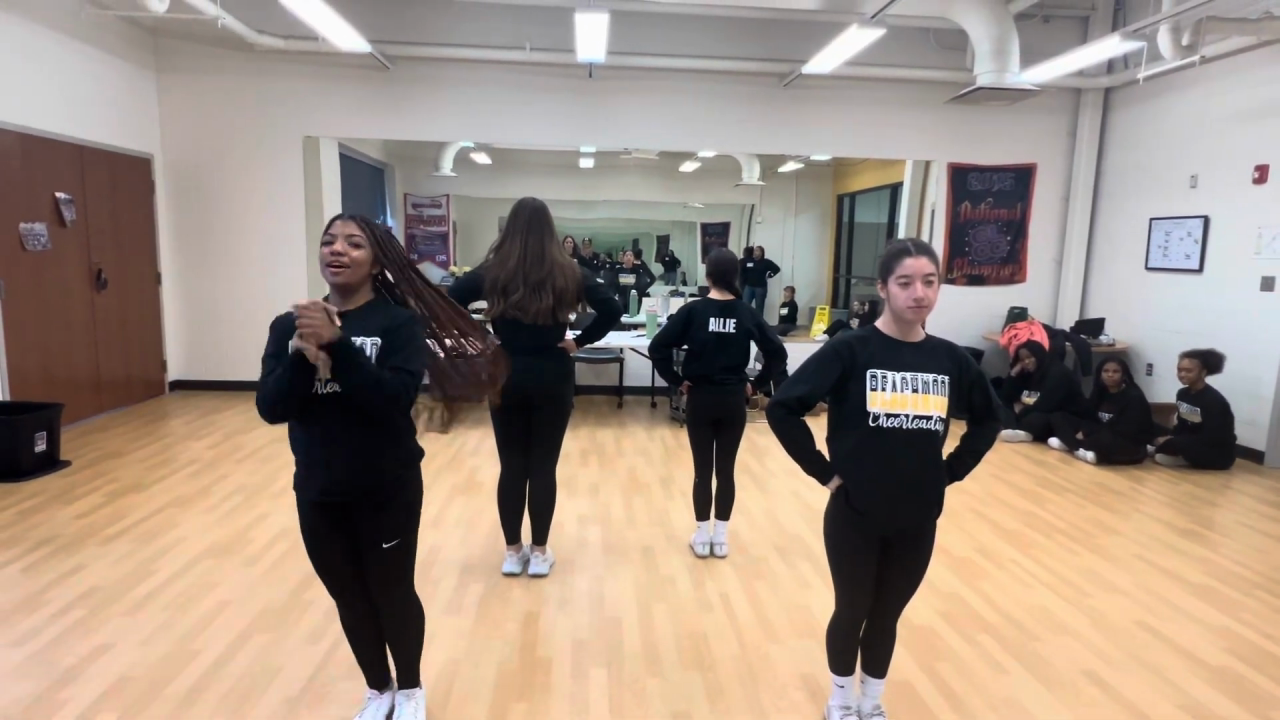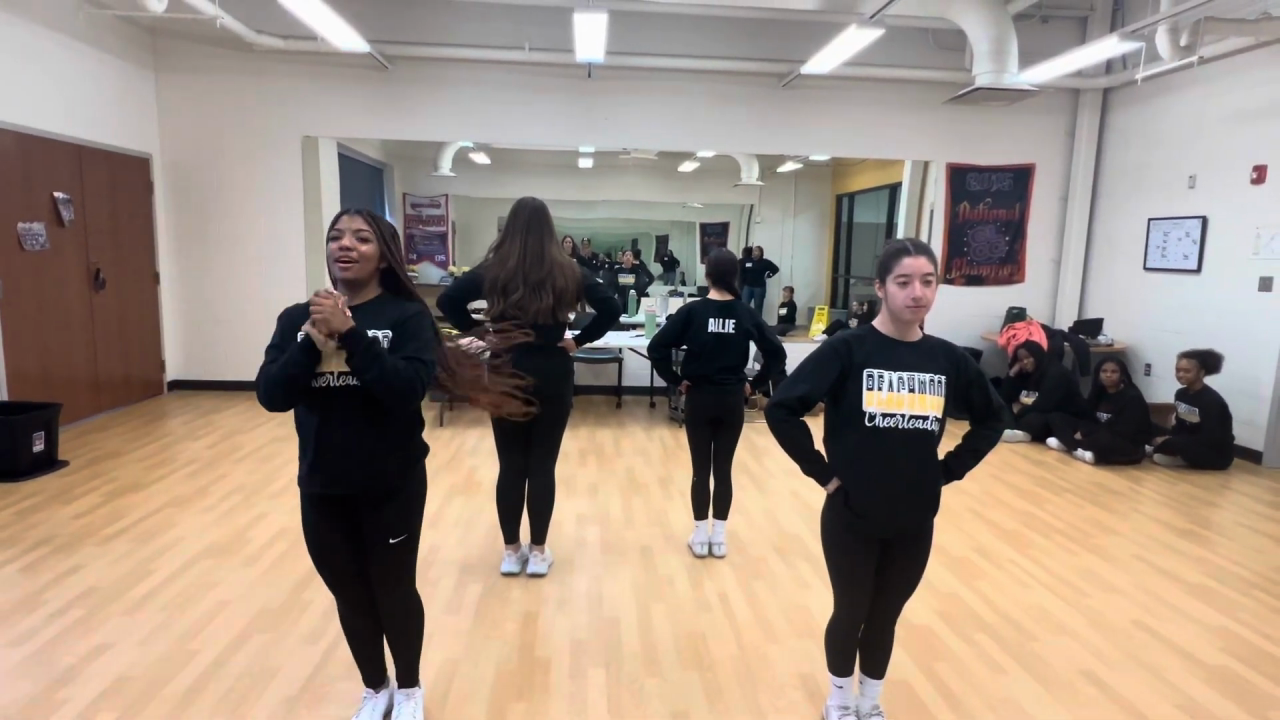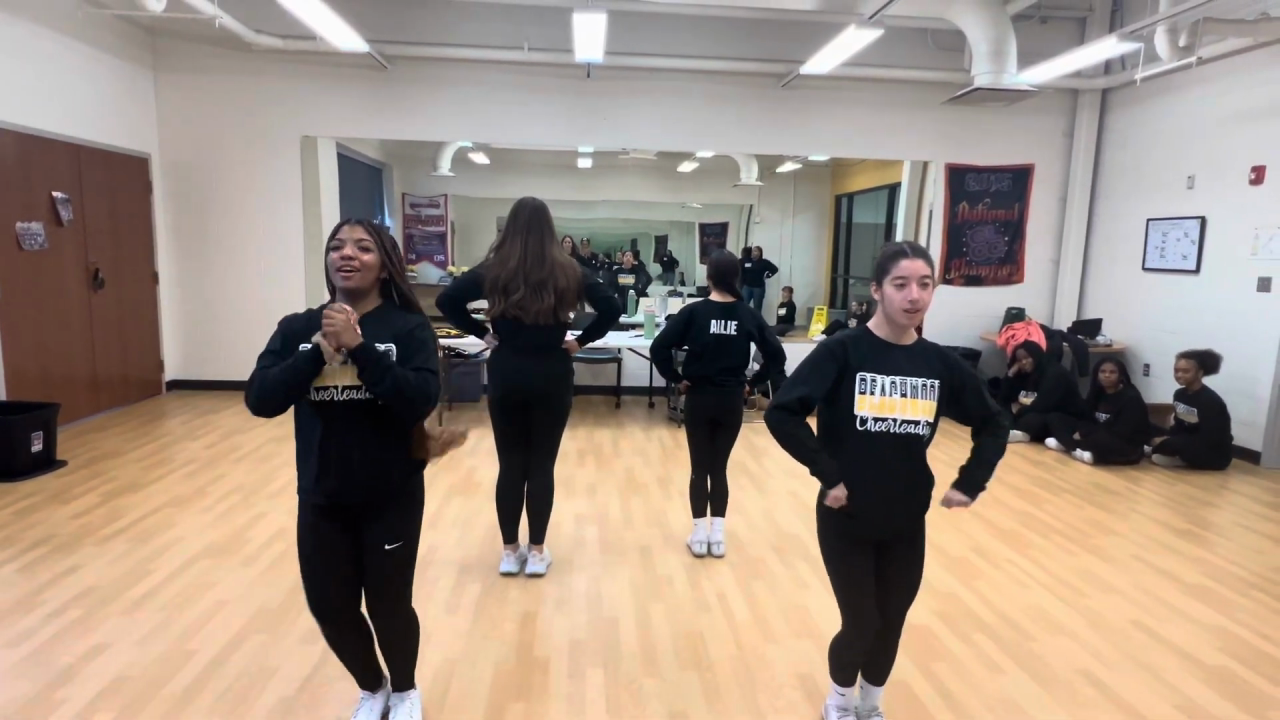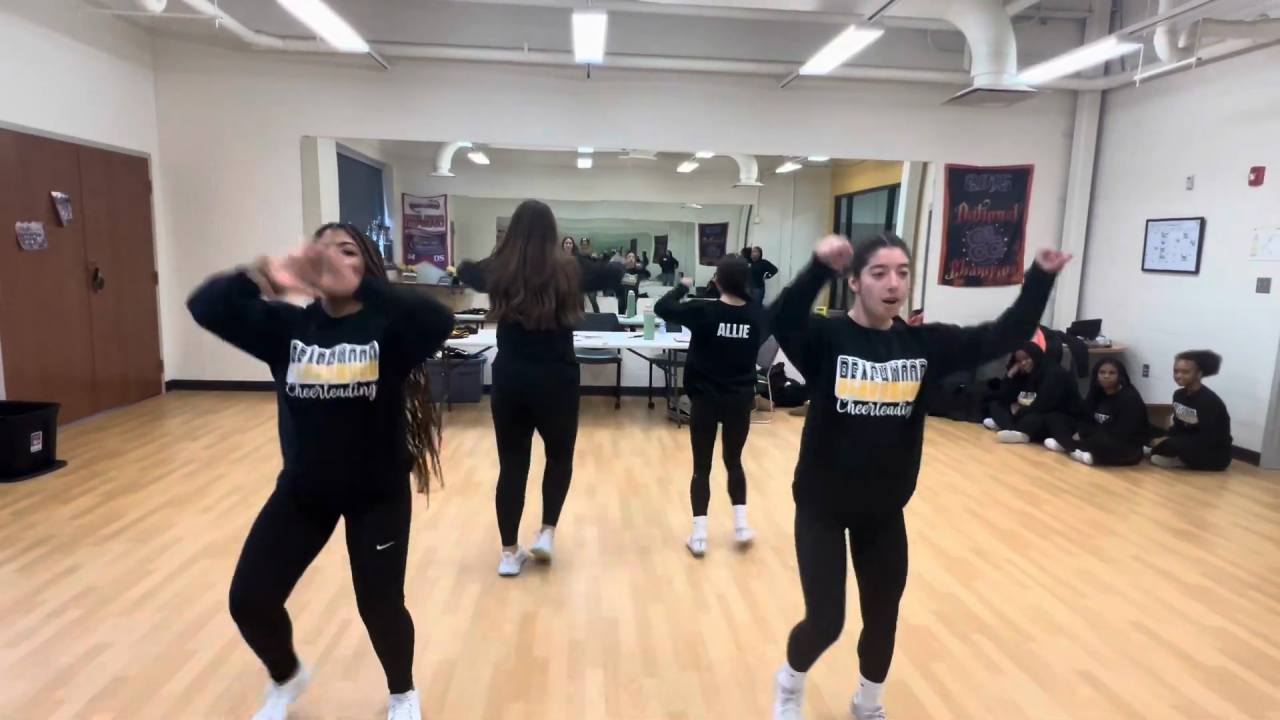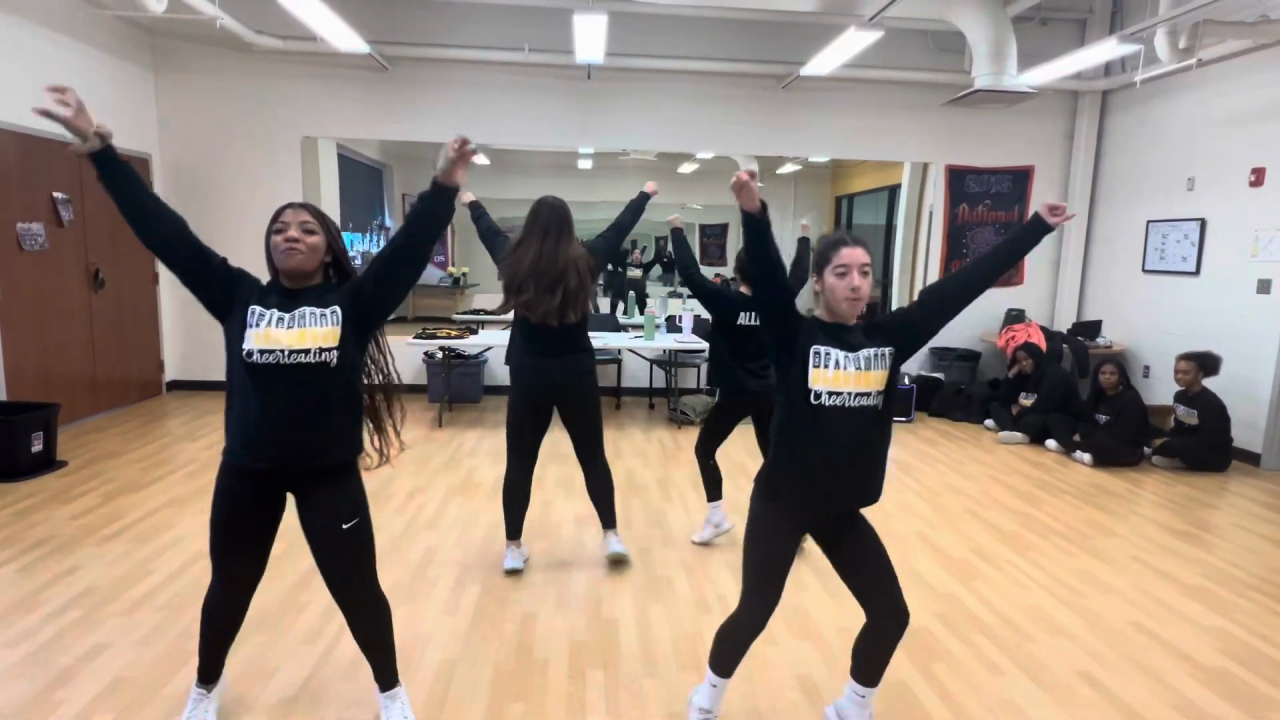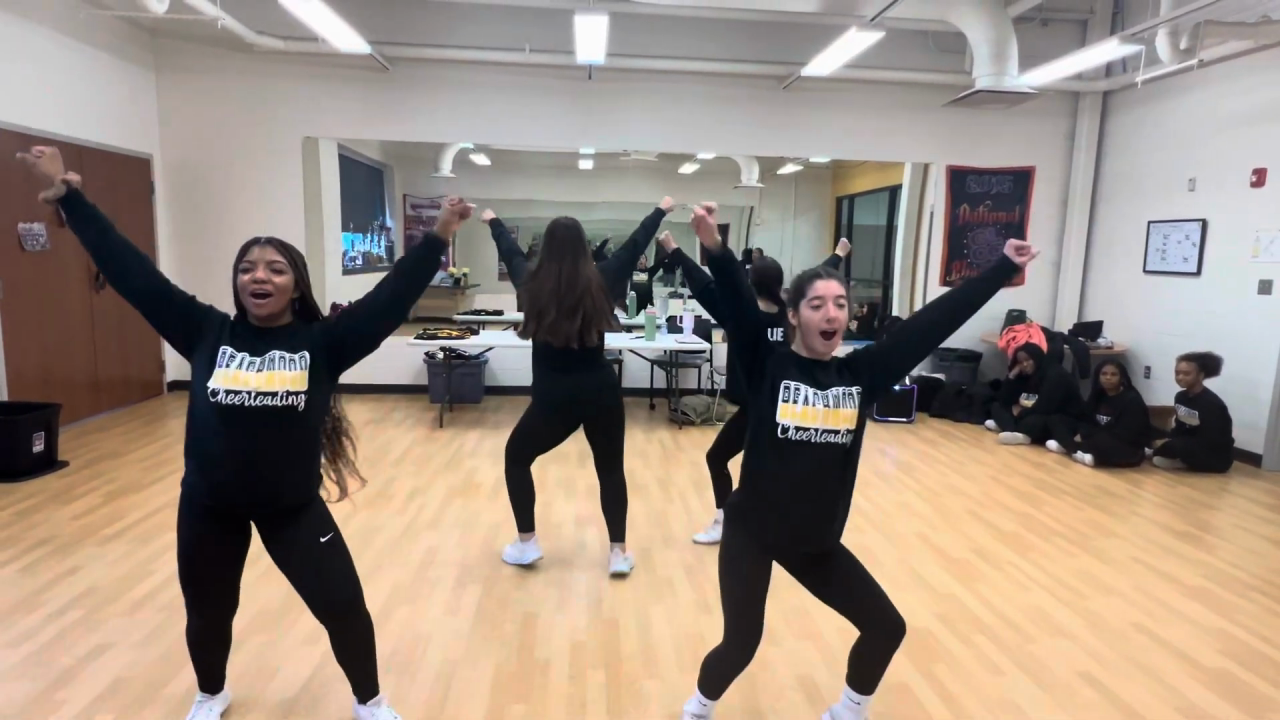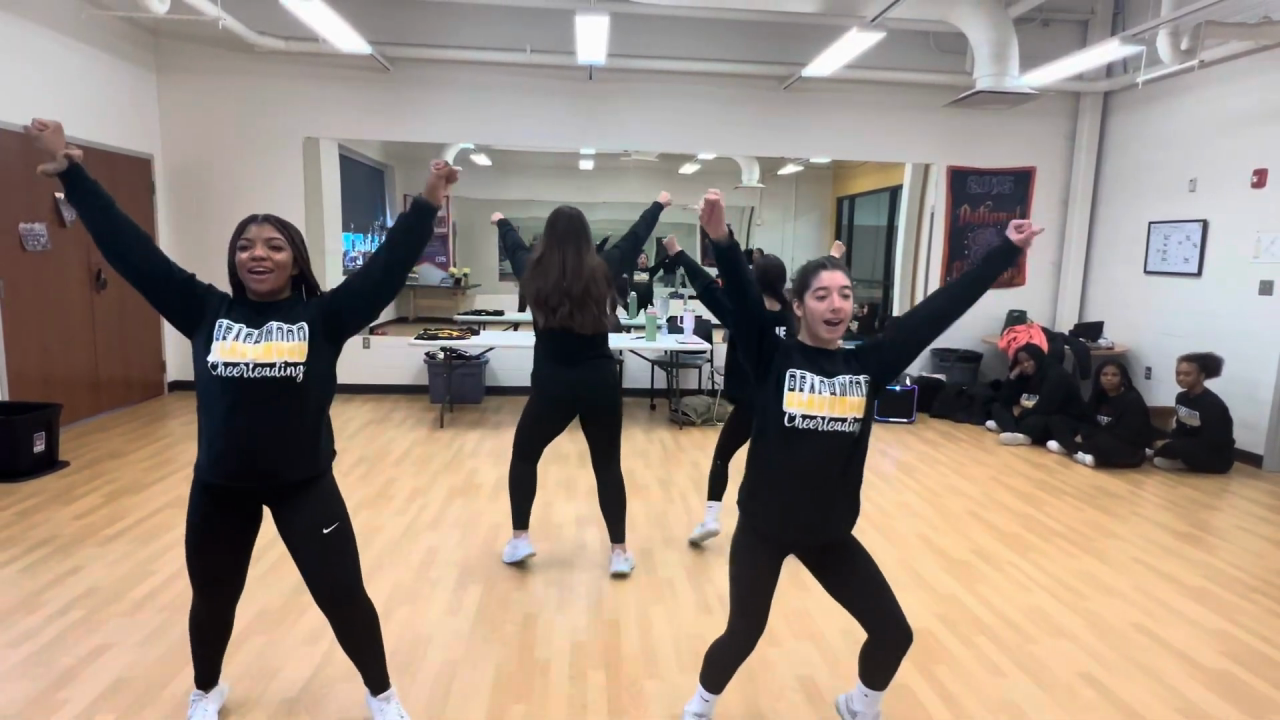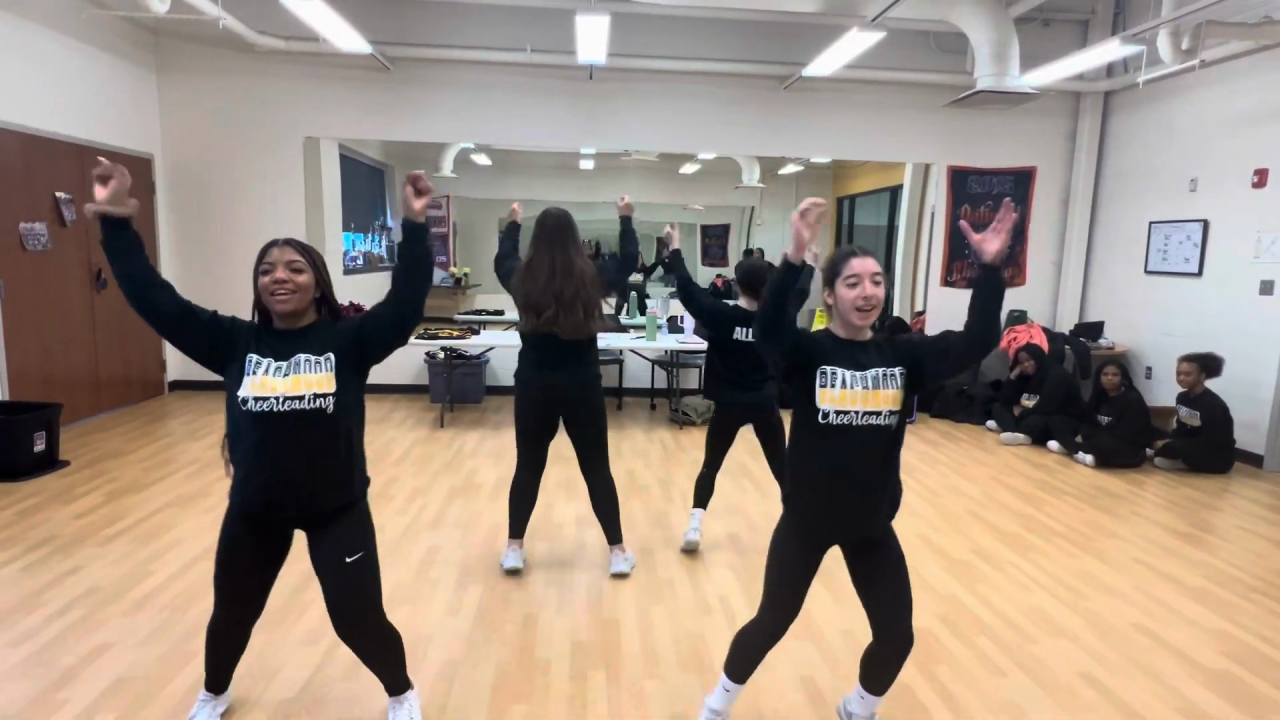
dt=0.2s
person 1, frame 1
left shoulder: (399, 320)
right shoulder: (290, 327)
left elbow: (393, 395)
right elbow: (272, 407)
left wrist: (332, 347)
right wrist: (302, 355)
left hip: (390, 486)
right hip: (318, 489)
left knee: (389, 592)
right knee: (349, 598)
person 1, frame 2
left shoulder: (406, 315)
right shoulder: (297, 318)
left elbow: (408, 387)
right elbow: (270, 394)
left wrist: (348, 335)
right wrist: (312, 340)
left hip: (392, 483)
right hip: (322, 487)
left knee: (393, 590)
right knee: (349, 594)
person 1, frame 3
left shoulder: (407, 328)
right shoulder: (297, 328)
left elbow: (421, 399)
right elbow: (260, 399)
left wrist: (359, 348)
right wrist: (318, 352)
left hip: (393, 494)
right hip: (322, 496)
left knee: (388, 603)
right knee: (331, 608)
person 1, frame 4
left shoulder: (394, 327)
right shoulder: (283, 323)
left elbow: (437, 321)
right elbow: (205, 307)
left wrist: (362, 290)
right wrist: (258, 277)
left hip: (378, 493)
right hip: (302, 492)
left knee: (380, 607)
right knee: (249, 599)
right ankle: (286, 679)
person 1, frame 5
left shoulder: (352, 305)
right shoulder: (239, 296)
left elbow: (409, 249)
right elbow: (162, 232)
left wrist: (444, 188)
right wrist: (99, 148)
left hip: (328, 473)
right hip: (248, 470)
left knee: (357, 588)
right knee: (231, 588)
person 1, frame 6
left shoulder: (322, 344)
right shoulder: (207, 333)
left elbow: (392, 296)
right elbow: (131, 271)
left wrist: (436, 239)
right wrist: (68, 195)
left hip: (293, 507)
right hip: (210, 506)
left knee: (343, 607)
right knee: (208, 615)
person 1, frame 7
left shoulder: (323, 318)
right shoulder: (206, 312)
left elbow: (385, 269)
right elbow: (132, 251)
left wrist: (425, 206)
right wrist: (72, 174)
left hip: (304, 485)
right hip: (221, 487)
left knee: (343, 596)
right knee: (213, 599)
person 1, frame 8
left shoulder: (348, 342)
right shoulder: (235, 342)
left elbow: (406, 302)
right elbow: (154, 299)
left wrist: (415, 226)
right wrist: (116, 222)
left hip: (338, 510)
right hip: (256, 510)
left knee: (360, 621)
right knee: (232, 613)
person 2, frame 1
left shoulder: (950, 358)
right shoulder: (850, 350)
left elbow: (988, 419)
right elbow: (782, 408)
left wrist: (952, 471)
right wrist: (823, 470)
left hip: (918, 519)
right hip: (855, 515)
left knee: (886, 616)
right knee: (852, 612)
person 2, frame 2
left shoulder: (948, 358)
right shoulder: (847, 349)
left elbow: (991, 419)
right elbow: (780, 409)
left wrist: (949, 470)
right wrist: (822, 471)
left hip: (915, 520)
right hip: (852, 515)
left knee: (885, 617)
right knee: (850, 614)
person 2, frame 3
left shoulder: (941, 364)
right shoulder: (842, 351)
left elbow: (992, 425)
right elbow: (781, 413)
left wrist: (970, 483)
right wrist: (829, 474)
left hip: (906, 522)
right hip: (846, 519)
left knee: (889, 627)
right knee: (861, 627)
person 2, frame 4
left shoulder: (928, 342)
right shoulder: (824, 336)
left elbow: (1004, 336)
right elbow: (781, 318)
left wrist: (1040, 276)
right wrist: (820, 266)
left hip: (884, 508)
right hip: (821, 504)
left knee: (883, 621)
right knee: (825, 622)
person 2, frame 5
left shoulder: (889, 336)
right shoulder: (794, 334)
left elbow: (964, 285)
right elbow: (764, 277)
left wrist: (1036, 227)
right wrist: (752, 213)
left hip: (844, 510)
right hip: (782, 502)
left knee: (891, 615)
right knee: (754, 613)
person 2, frame 6
left shoulder: (862, 374)
right shoulder: (767, 367)
left elbow: (935, 320)
right elbow: (739, 308)
left wrist: (1005, 266)
right wrist: (715, 249)
left hip: (817, 540)
right hip: (751, 533)
left knee: (887, 627)
right knee: (740, 645)
person 2, frame 7
left shoulder: (869, 364)
right shoulder: (772, 358)
left elbow: (939, 310)
right elbow: (743, 302)
left wrist: (1006, 251)
right wrist: (722, 240)
left hip: (830, 531)
right hip: (763, 528)
left knee: (894, 632)
right knee: (743, 634)
person 2, frame 8
left shoulder: (903, 356)
right shoulder: (805, 351)
left elbow: (976, 343)
right elbow: (771, 327)
left wrist: (989, 268)
right wrist: (795, 256)
left hip: (871, 522)
right hip: (806, 517)
left knee: (897, 635)
right knee: (771, 624)
person 3, frame 1
left shoulder: (493, 271)
right shoulder: (567, 273)
left elbow: (448, 301)
right elbow: (612, 310)
right wrist: (580, 340)
left hip: (507, 376)
right hip: (552, 377)
left knee: (511, 466)
right knee: (543, 467)
left ankle: (513, 551)
right ankle: (539, 552)
person 3, frame 2
left shoulder: (492, 271)
right shoulder: (566, 272)
left elbow: (447, 301)
right elbow: (611, 308)
left wrist: (483, 334)
right wrist: (579, 339)
right hip: (551, 376)
left knee: (510, 465)
right knee: (543, 466)
left ankle: (511, 551)
right ankle: (538, 552)
person 3, frame 3
left shoulder: (493, 270)
right shoulder: (567, 271)
left elbow: (446, 300)
right elbow: (611, 307)
left wrist: (482, 333)
right wrist: (582, 339)
left hip: (505, 376)
right hip: (551, 376)
left knee: (510, 465)
right knee: (542, 465)
left ankle: (510, 551)
right ankle: (536, 552)
person 3, frame 4
left shoulder: (497, 271)
right shoulder: (569, 271)
left elbow: (467, 273)
right elbow: (611, 275)
left wrist: (471, 272)
right wrist: (615, 267)
left hip: (510, 379)
right hip: (556, 379)
left knee: (512, 465)
right knee: (560, 458)
left ankle: (509, 552)
right ankle: (546, 533)
person 3, frame 5
left shoulder: (513, 262)
right shoulder: (583, 263)
left elbow: (488, 230)
right elbow: (620, 229)
left wrist: (471, 204)
right wrist: (644, 195)
left hip: (529, 375)
right hip: (575, 374)
left knee: (519, 461)
right knee: (593, 457)
left ankle: (513, 548)
right ankle: (611, 537)
person 3, frame 6
left shoulder: (532, 285)
right shoulder: (600, 283)
left elbow: (509, 252)
right elbow: (634, 246)
left wrist: (492, 222)
right wrist: (660, 211)
left hip: (553, 395)
right hip: (600, 391)
left knee: (516, 459)
right knee: (611, 470)
left ankle: (526, 542)
right ankle: (619, 552)
person 3, frame 7
left shoulder: (535, 274)
right shoulder: (600, 272)
left elbow: (513, 247)
right elbow: (635, 237)
left wrist: (501, 222)
right wrist: (658, 205)
left hip: (553, 384)
right hip: (600, 381)
left knee: (523, 456)
right knee: (607, 467)
left ankle: (520, 538)
right ankle: (619, 551)
person 3, frame 8
left shoulder: (523, 279)
right shoulder: (591, 278)
left elbow: (502, 260)
right elbow: (628, 262)
left wrist: (512, 225)
right wrist: (626, 219)
left hip: (535, 386)
right hip: (582, 385)
left knee: (528, 467)
right knee: (597, 469)
left ankle: (513, 548)
right ankle: (617, 551)
person 4, frame 1
left shoulder: (692, 311)
right shoulder: (747, 313)
left elbow: (658, 348)
right elbow: (777, 353)
left wrist: (676, 380)
right wrist: (756, 384)
left hip: (700, 399)
right hip: (734, 400)
left knee: (702, 469)
right knee: (726, 470)
left ankle: (702, 536)
right ankle: (721, 537)
person 4, frame 2
left shoulder: (692, 312)
right shoulder: (746, 314)
left elbow: (657, 348)
right elbow: (777, 353)
left wrist: (675, 380)
right wrist: (754, 383)
left hip: (698, 399)
right hip: (732, 400)
left knee: (701, 469)
right knee: (723, 469)
left ankle: (700, 536)
right ankle: (719, 536)
person 4, frame 3
left shoulder: (693, 313)
right shoulder: (749, 315)
left elbow: (659, 349)
right elbow: (776, 356)
left wrist: (676, 379)
right wrist: (752, 382)
left hip: (698, 399)
right hip: (732, 401)
left knee: (699, 469)
right knee: (719, 468)
left ankle: (700, 535)
right ankle: (717, 535)
person 4, frame 4
left shoulder: (703, 311)
right shoulder: (757, 314)
left elbow: (662, 308)
left wrist: (682, 286)
left hip: (707, 400)
right hip: (741, 401)
left knee: (702, 467)
right knee: (733, 462)
left ankle: (699, 534)
right ankle: (742, 524)
person 4, frame 5
left shoulder: (724, 301)
left elbow: (688, 271)
right elbow: (799, 274)
left wrist: (677, 231)
right wrist: (804, 239)
left hip: (734, 393)
right hip: (767, 392)
left knee: (705, 450)
right knee: (773, 454)
left ankle: (716, 518)
person 4, frame 6
right shoulder: (791, 317)
left elbow: (704, 287)
left wrist: (674, 251)
right wrist: (838, 255)
left knee: (716, 458)
left ankle: (723, 524)
person 4, frame 7
right shoulder: (794, 315)
left elbow: (707, 287)
left wrist: (677, 254)
right wrist: (833, 258)
left hip: (751, 403)
left knee: (721, 458)
left ankle: (710, 518)
person 4, frame 8
left shoulder: (721, 315)
left elbow: (688, 289)
left wrist: (675, 249)
left hip: (728, 404)
right hip: (764, 403)
left knee: (710, 466)
right knee: (780, 466)
left ankle: (694, 527)
